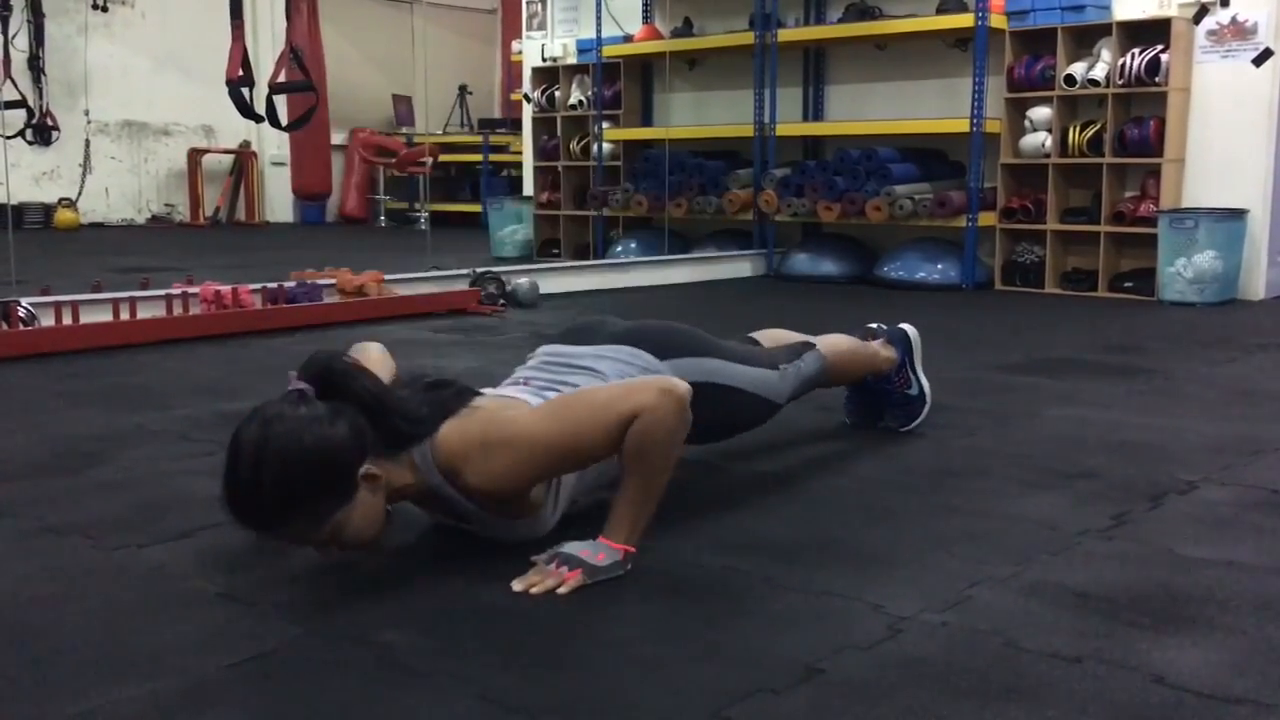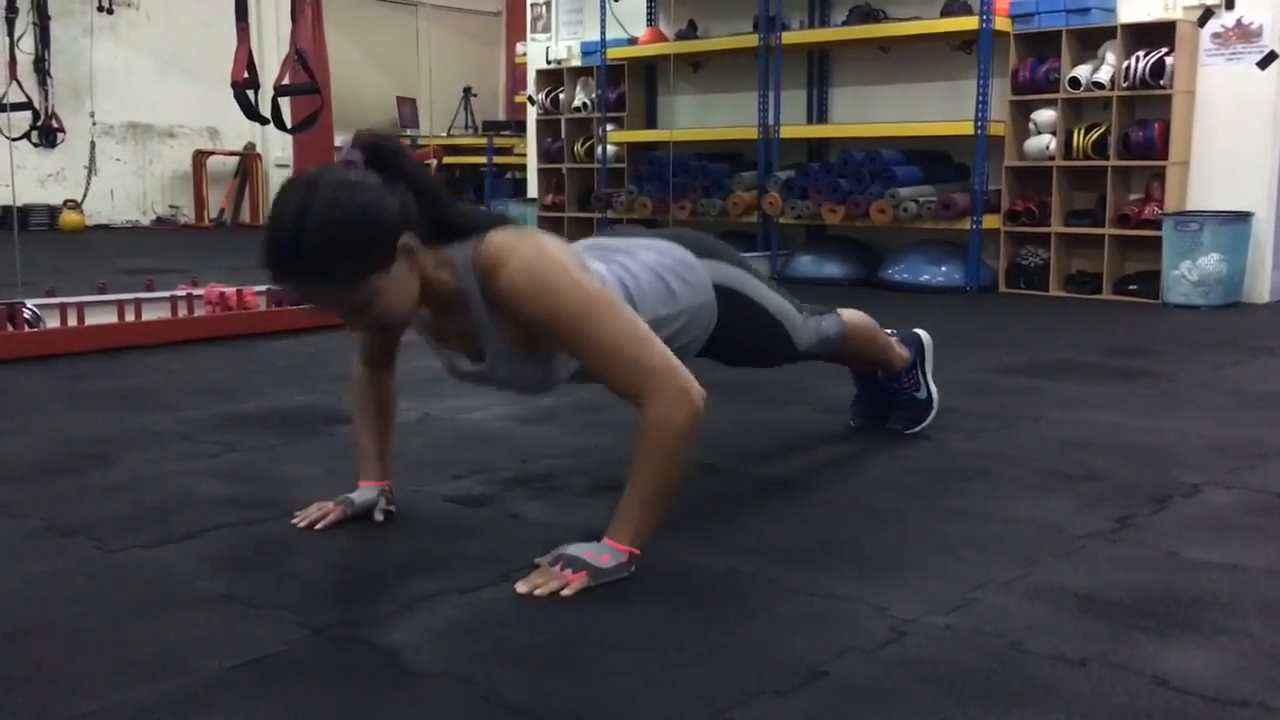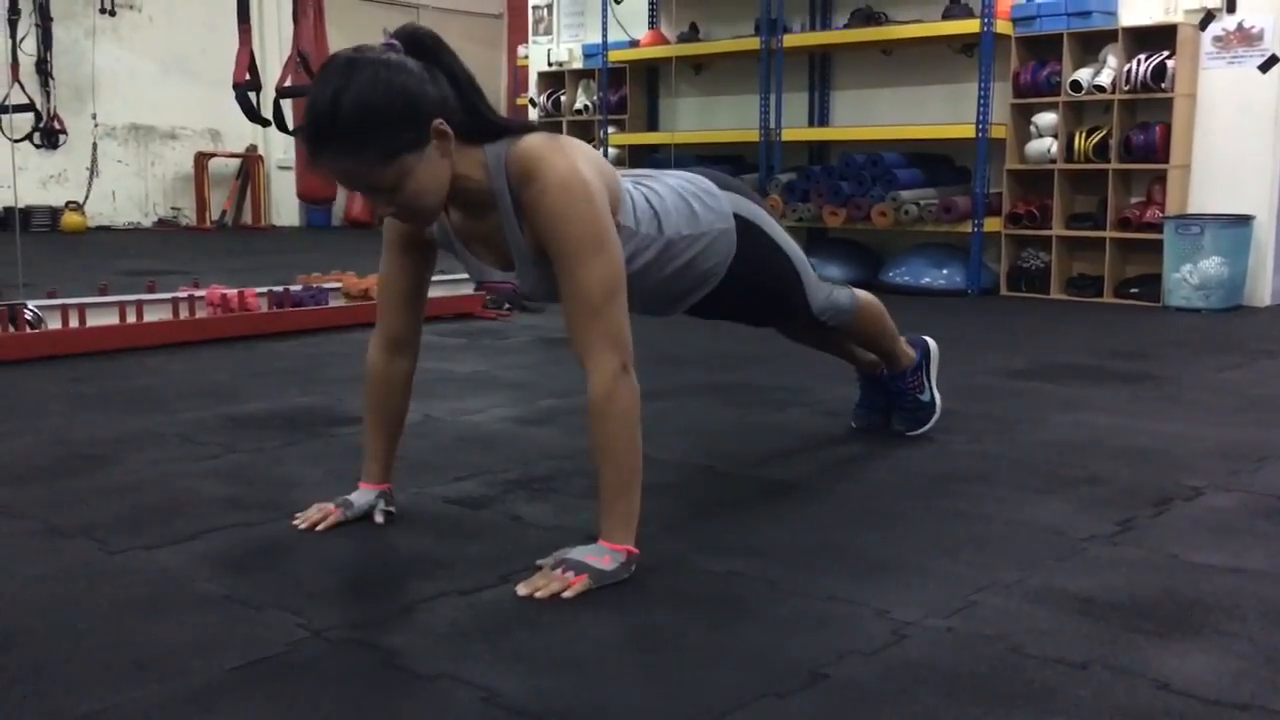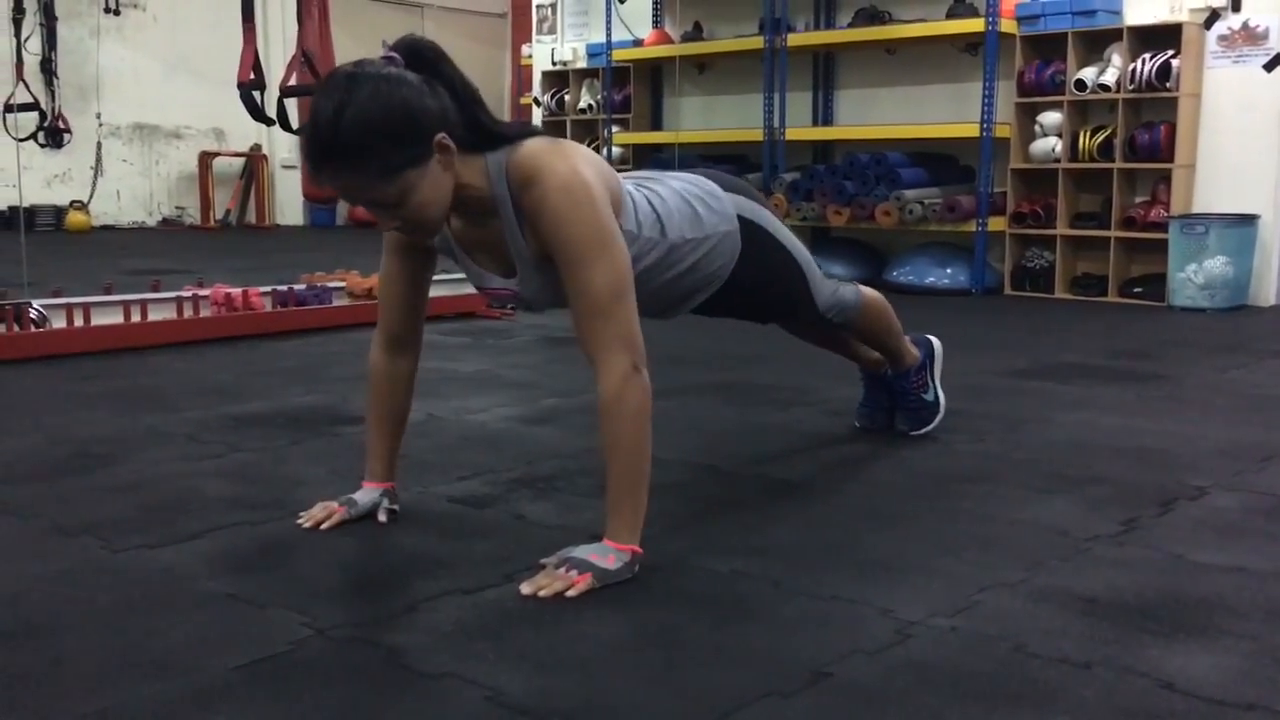
dt=0.3s
person 1, frame 1
left shoulder: (475, 455)
right shoulder: (365, 421)
left elbow: (668, 402)
right elbow: (371, 351)
left wrist: (613, 545)
right wrist: (349, 512)
left hip: (662, 375)
right hip: (581, 361)
left knee: (786, 377)
right knee: (758, 353)
left ankle: (887, 352)
right ankle: (865, 339)
person 1, frame 2
left shoulder: (518, 272)
right shoulder: (398, 270)
left elbow: (679, 399)
right elbow: (372, 365)
left wrist: (618, 546)
right wrist: (371, 479)
left hip: (691, 288)
right hip: (613, 269)
left knee: (809, 336)
right knee: (801, 342)
left ankle: (900, 355)
right ankle: (879, 372)
person 1, frame 3
left shoulder: (551, 177)
right shoulder: (419, 192)
left elbow: (609, 365)
right elbow: (393, 344)
left wrist: (615, 545)
right wrist: (372, 485)
left hip: (717, 232)
right hip: (656, 264)
left knee: (817, 310)
right knee: (794, 327)
left ankle: (907, 362)
right ankle: (874, 374)
person 1, frame 4
left shoulder: (554, 182)
right shoulder: (419, 192)
left elbow: (622, 367)
right elbow: (395, 345)
left wrist: (620, 545)
right wrist: (376, 485)
left hip: (721, 231)
right hip: (664, 266)
left knee: (823, 306)
right knee: (802, 323)
left ankle: (911, 360)
right ankle: (879, 370)
